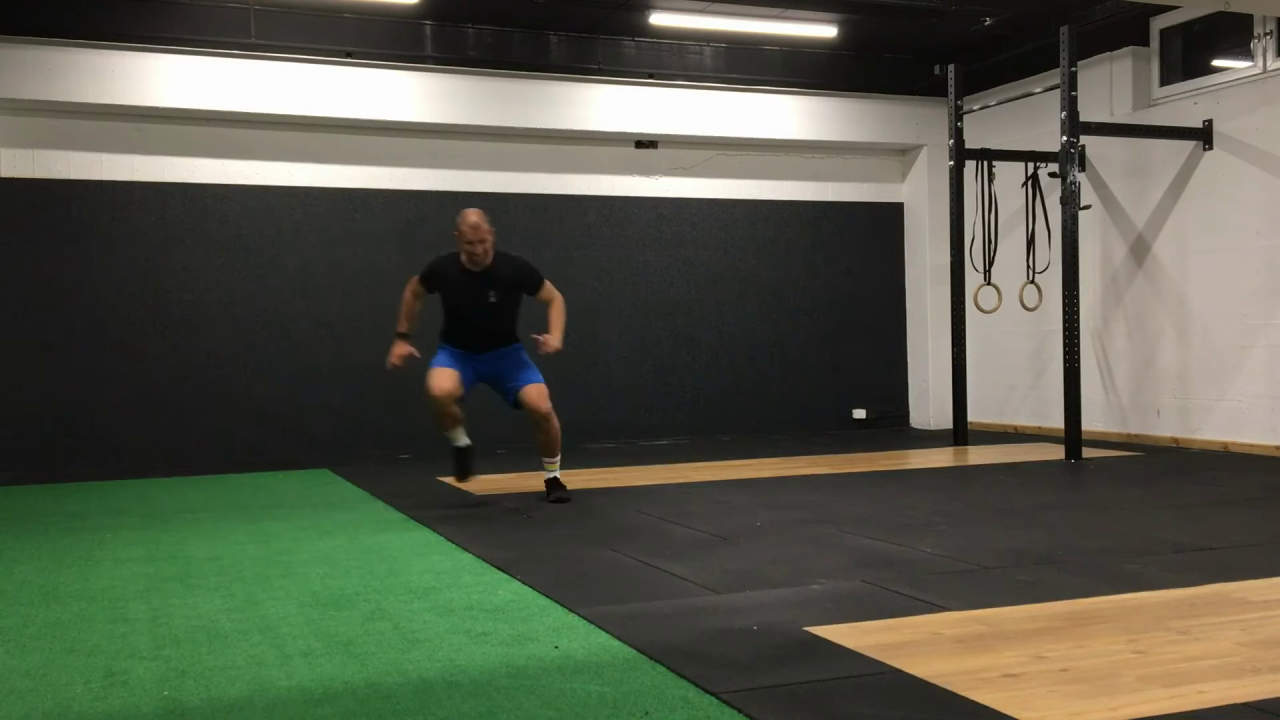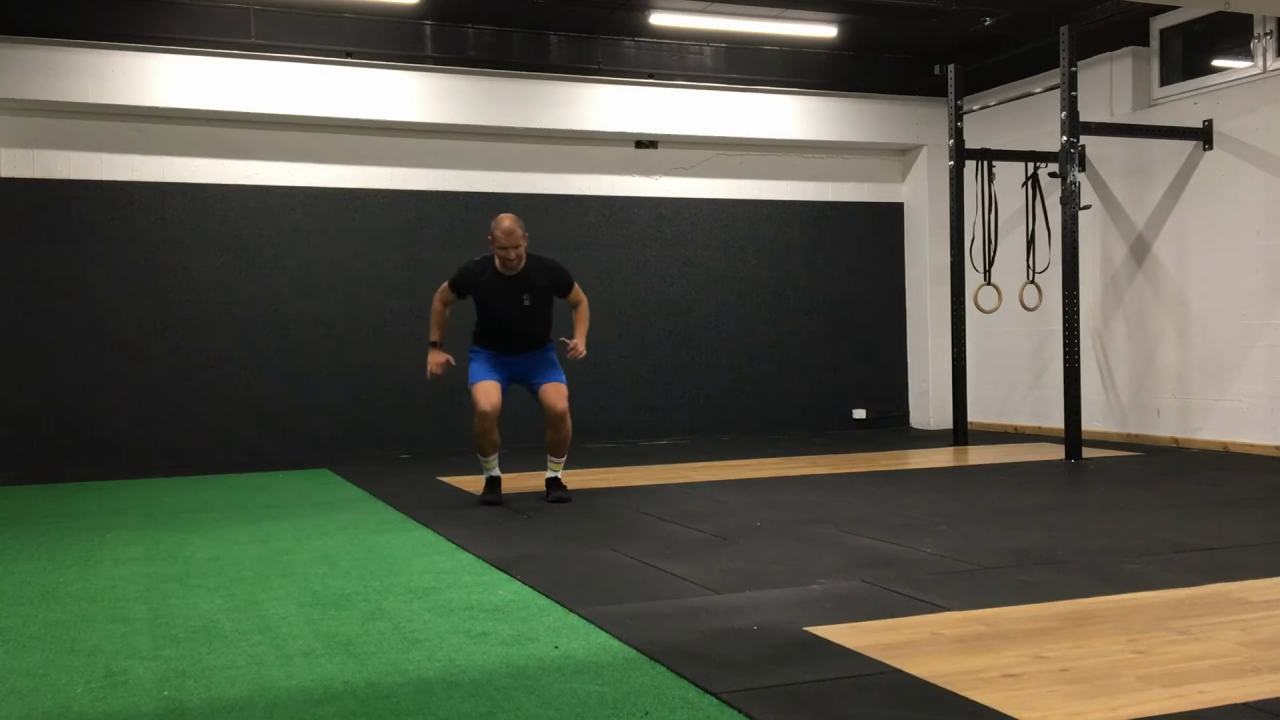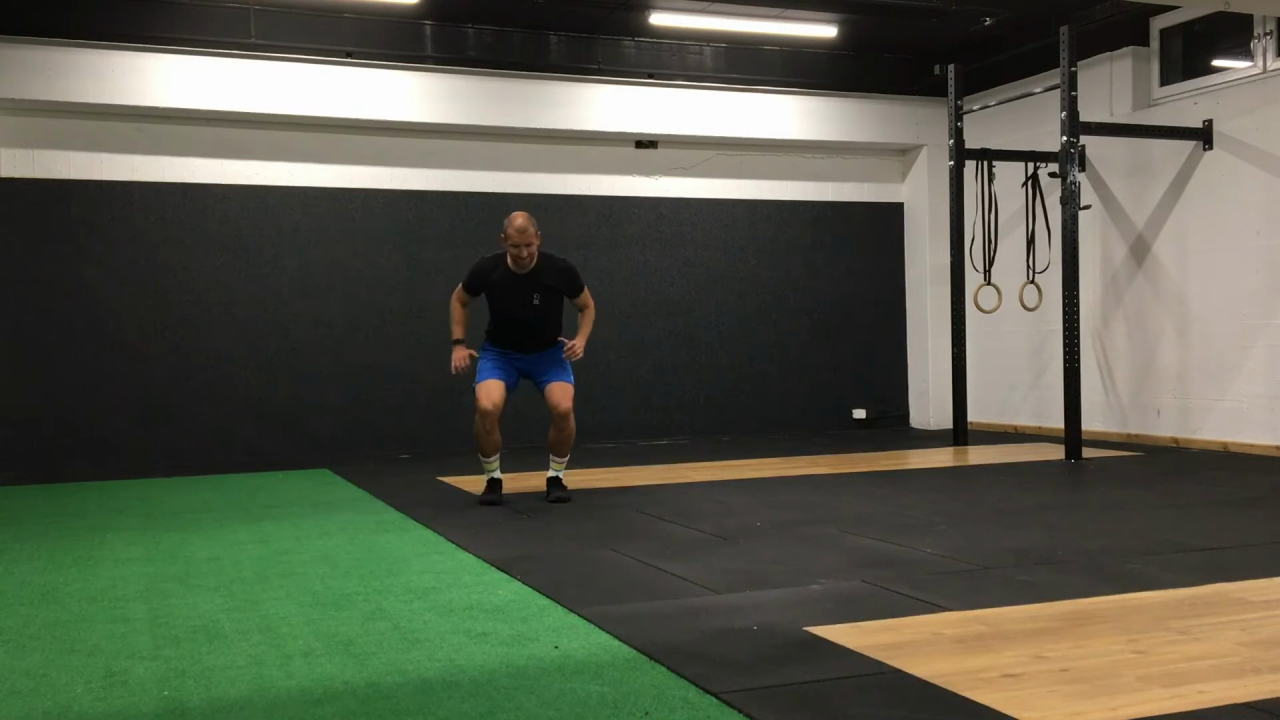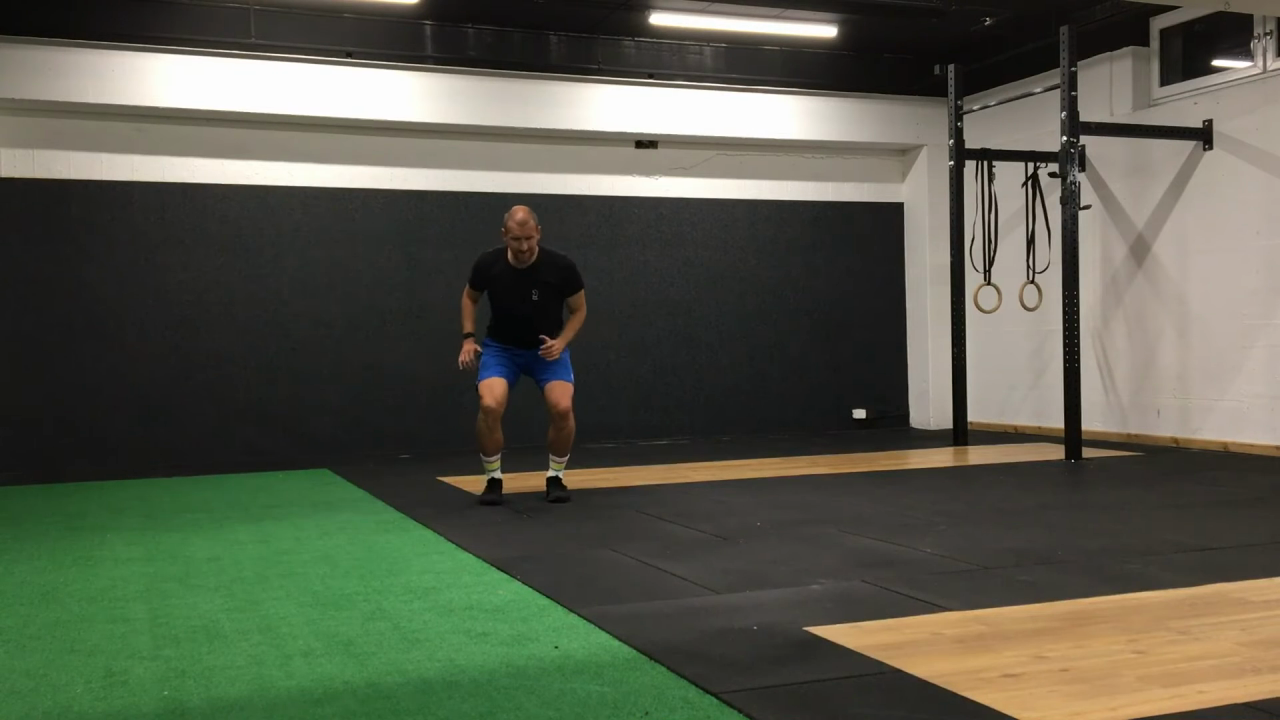
dt=0.2s
person 1, frame 1
left shoulder: (515, 268)
right shoulder: (443, 268)
left elbow: (554, 299)
right elbow: (413, 292)
left wrist: (556, 336)
right wrist: (402, 338)
left hip: (504, 352)
right hip: (457, 352)
left knee: (542, 408)
right knee: (441, 393)
left ankle: (553, 478)
right ankle: (461, 445)
person 1, frame 2
left shoulder: (549, 271)
right shoulder: (474, 273)
left elbow: (580, 302)
right elbow: (441, 299)
left wrist: (580, 339)
right wrist: (435, 347)
left hip: (536, 353)
right hip: (489, 354)
left knee: (558, 408)
right knee: (486, 409)
left ankle: (554, 477)
right ankle: (492, 477)
person 1, frame 3
left shoulder: (561, 270)
right shoulder: (487, 270)
left elbow: (586, 306)
right elbow: (458, 301)
left wrist: (581, 339)
right wrist: (459, 344)
left hip: (547, 352)
right hip: (499, 352)
left knee: (563, 408)
right knee: (486, 408)
left ankle: (555, 477)
right ankle: (493, 479)
person 1, frame 4
left shoulder: (561, 267)
right shoulder: (488, 264)
left elbow: (579, 309)
right elbow: (470, 297)
left wrist: (561, 342)
right wrist: (468, 338)
left hip: (547, 348)
right hip: (500, 347)
left knee: (562, 408)
right knee: (490, 406)
left ankle: (555, 477)
right ankle: (493, 479)
